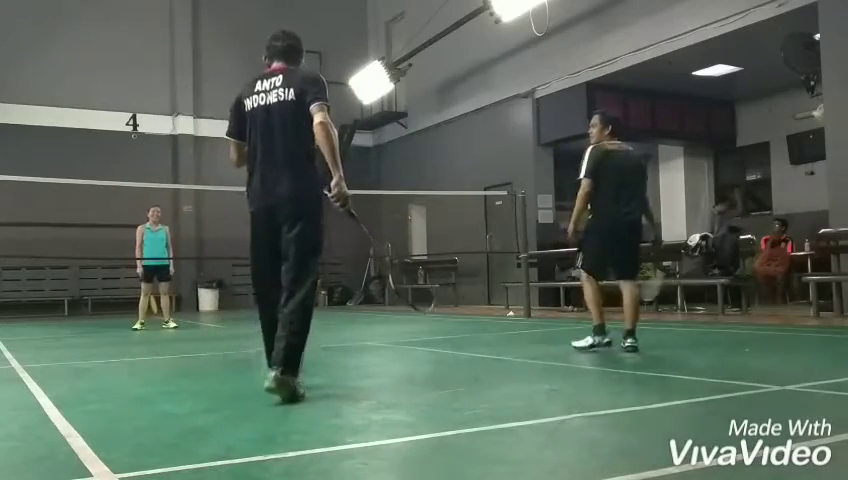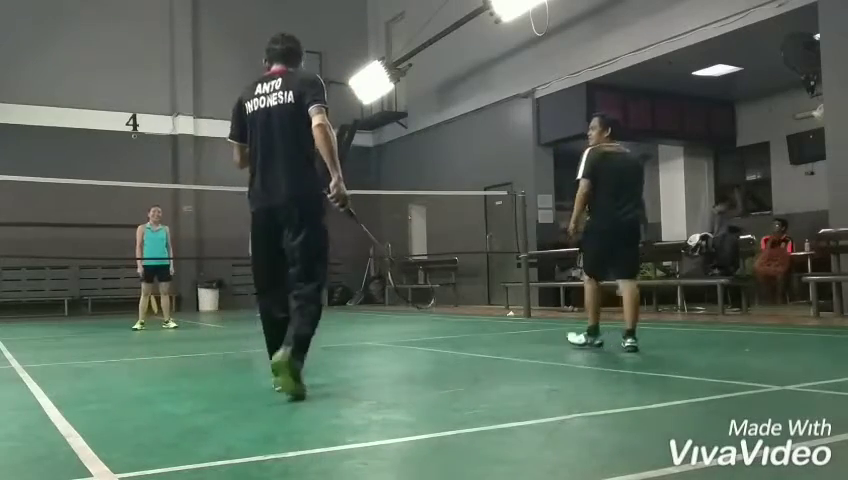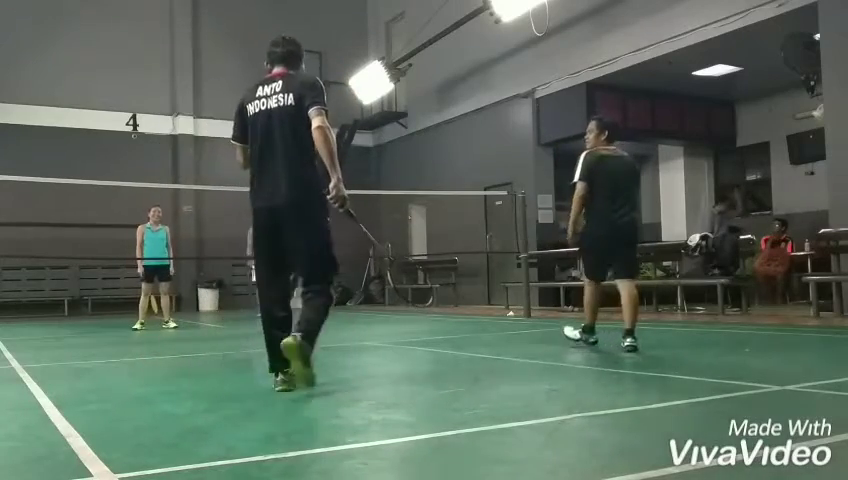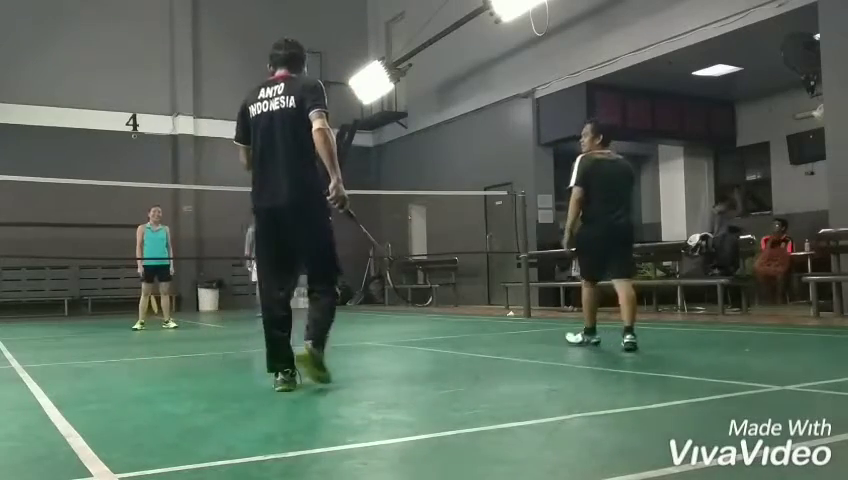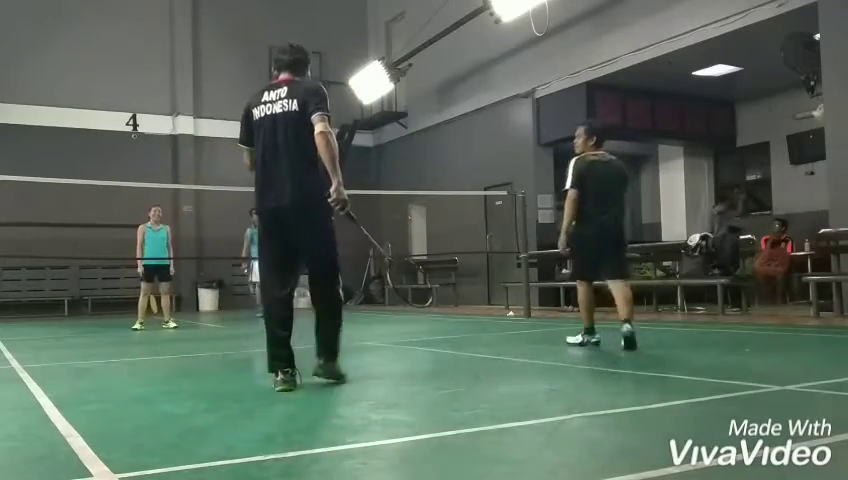
dt=0.1s
person 1, frame 1
left shoulder: (246, 93)
right shoulder: (308, 80)
left elbow: (237, 157)
right elbow: (321, 124)
right wrist: (338, 176)
left hip: (261, 200)
right hip: (300, 196)
left knee: (268, 288)
right knee: (298, 284)
left ankle: (281, 368)
right ankle: (281, 368)
person 1, frame 2
left shoulder: (247, 96)
right shoulder: (307, 82)
left elbow: (240, 158)
right elbow: (319, 126)
right wrist: (336, 176)
left hip: (262, 201)
right hip: (301, 197)
left knee: (270, 288)
right knee: (307, 281)
left ankle: (280, 359)
right ankle: (289, 354)
person 1, frame 3
left shoulder: (249, 98)
right shoulder: (307, 84)
left elbow: (243, 159)
right elbow: (319, 127)
right wrist: (336, 178)
left hip: (264, 202)
right hip: (303, 198)
left knee: (272, 286)
right knee: (318, 278)
left ankle: (281, 370)
right ankle: (299, 338)
person 1, frame 4
left shoulder: (251, 100)
right shoulder: (308, 87)
right elbow: (320, 130)
right wrist: (335, 179)
left hip: (265, 203)
right hip: (304, 199)
left knee: (274, 286)
right knee: (323, 278)
left ankle: (282, 369)
right ankle: (312, 346)
person 1, frame 5
left shoulder: (255, 102)
right shoulder: (311, 90)
right elbow: (322, 132)
right wrist: (336, 182)
left hip: (269, 205)
right hip: (307, 200)
left knee: (275, 288)
right knee: (324, 282)
left ankle: (282, 369)
right ankle: (327, 358)
person 2, frame 1
left shoulder: (595, 152)
right shoulder: (635, 157)
left elbow: (586, 189)
right elbow: (642, 196)
left wrist: (574, 222)
right wrist: (654, 228)
left hip: (602, 224)
right hip: (630, 225)
left knee: (589, 276)
right knee: (628, 280)
left ankle: (599, 332)
right ankle: (630, 336)
person 2, frame 2
left shoulder: (593, 154)
right shoulder: (633, 160)
left elbow: (584, 190)
right elbow: (638, 198)
left wrist: (574, 221)
right wrist: (641, 226)
left hip: (601, 225)
right hip: (629, 226)
left knee: (591, 278)
right knee: (627, 279)
left ankle: (592, 333)
right ankle: (630, 336)
person 2, frame 3
left shoulder: (589, 157)
right shoulder: (630, 162)
left elbow: (581, 193)
left wrist: (572, 225)
right wrist: (632, 223)
left hip: (598, 228)
right hip: (626, 228)
left knee: (592, 280)
right knee: (626, 280)
left ankle: (588, 331)
right ankle: (629, 335)
person 2, frame 4
left shoulder: (584, 161)
right shoulder: (624, 165)
left elbow: (577, 198)
left wrist: (568, 230)
left hip: (593, 230)
right hip: (621, 229)
left knee: (589, 281)
right knee: (623, 280)
left ankle: (590, 333)
right ankle: (629, 333)
person 2, frame 5
left shoulder: (579, 163)
right shoulder: (618, 166)
left elbow: (572, 199)
left wrist: (564, 232)
left hip: (587, 231)
right hip: (614, 231)
left knee: (584, 281)
right knee: (617, 279)
left ankle: (589, 332)
right ankle: (626, 324)
